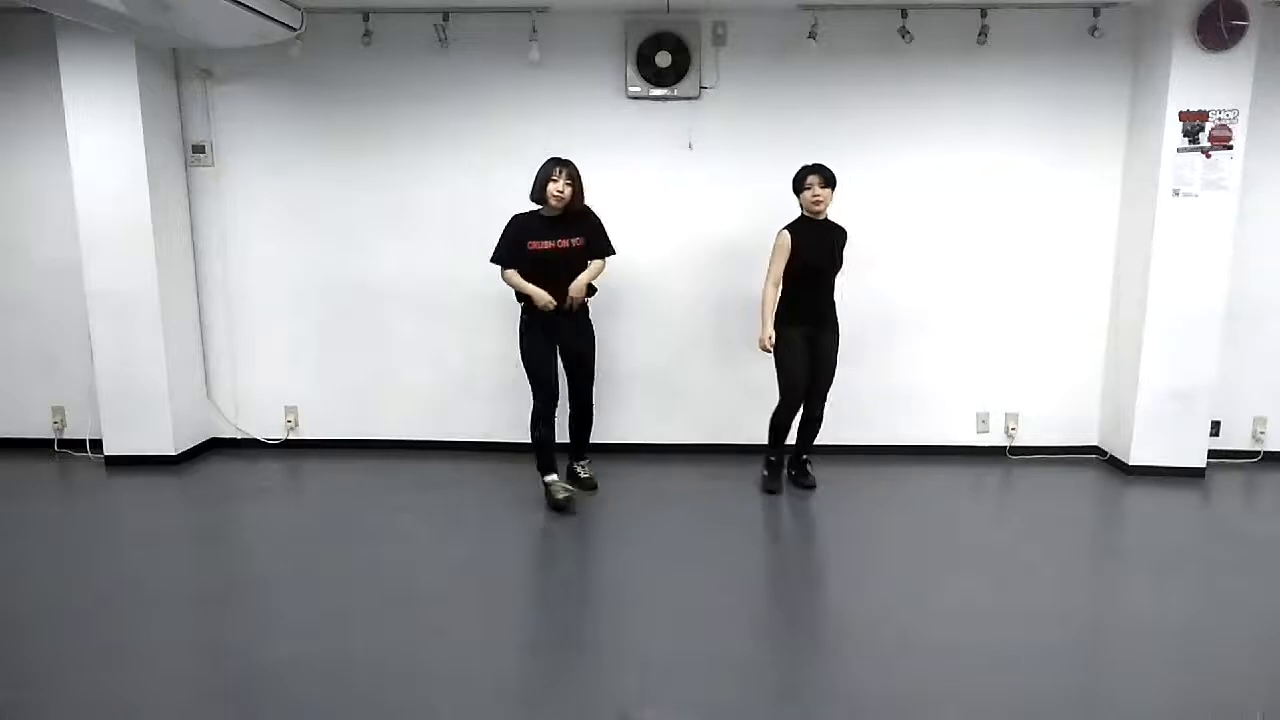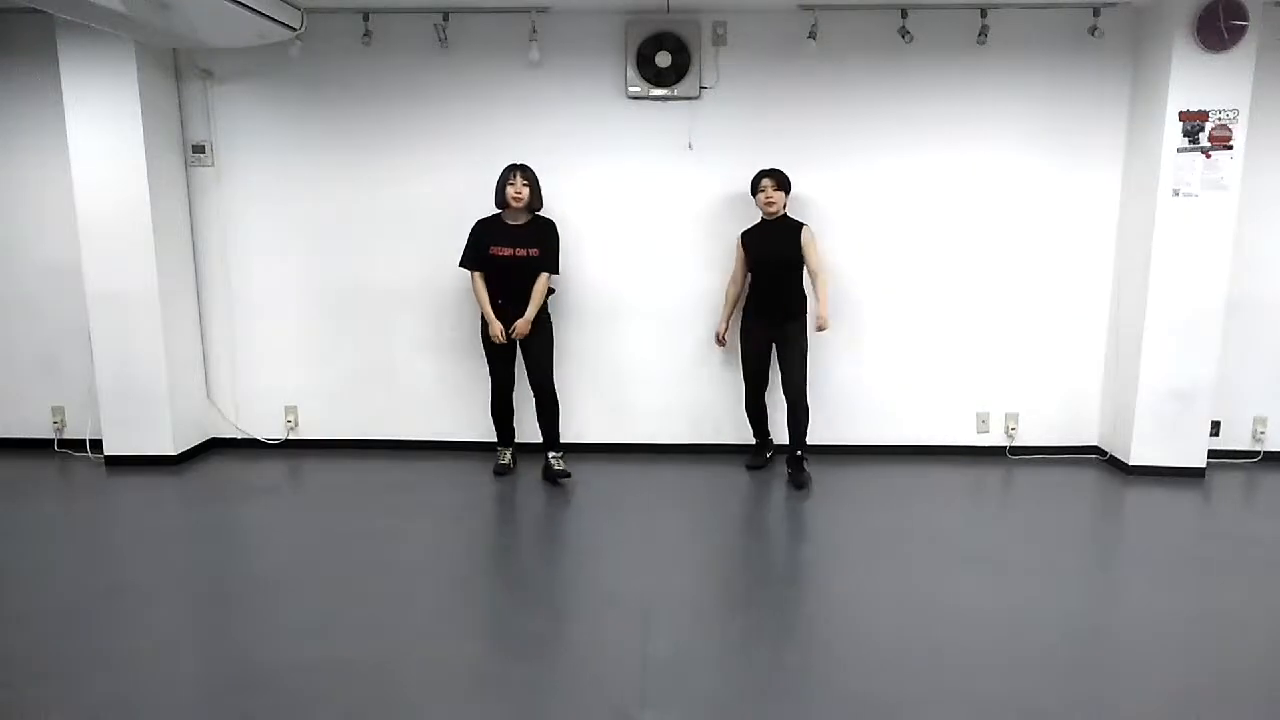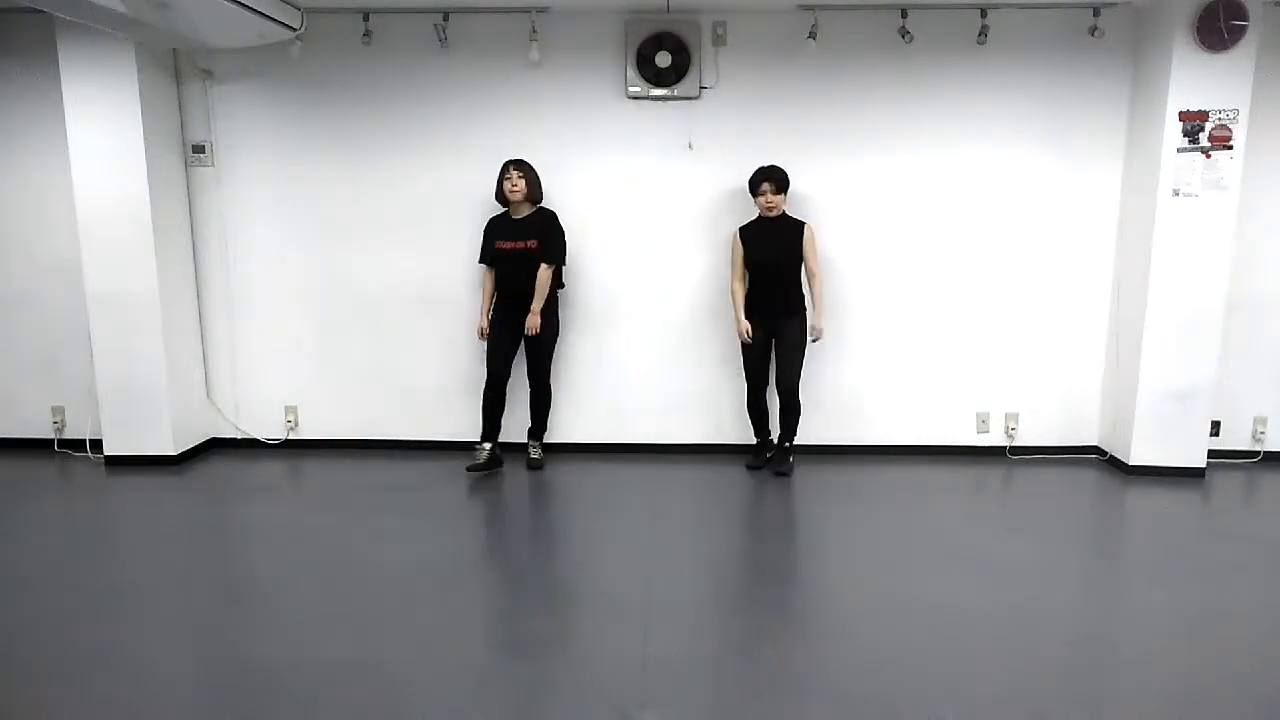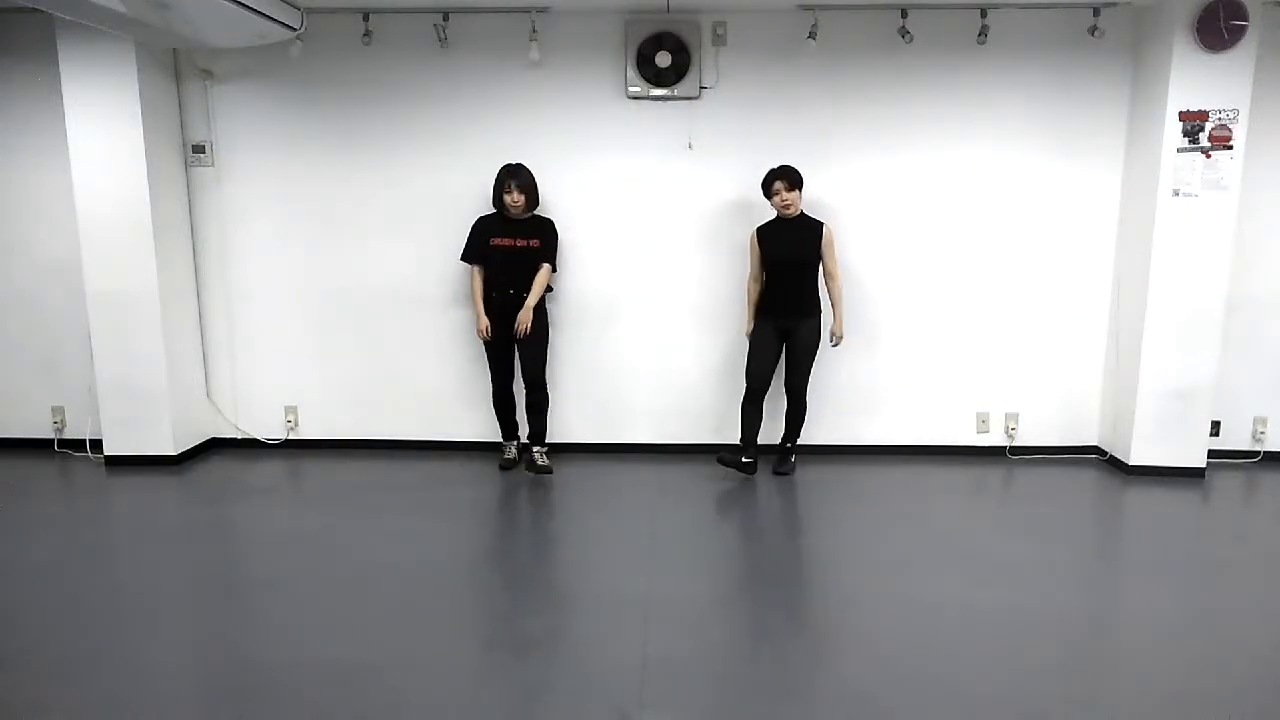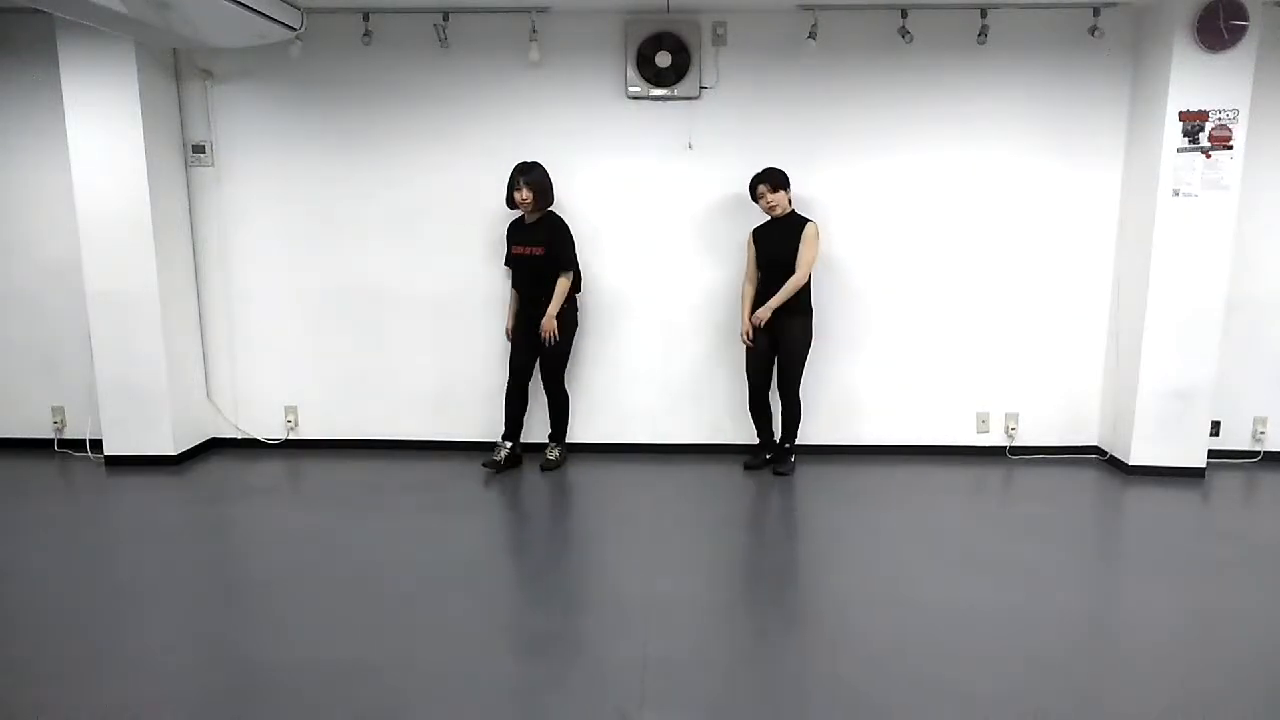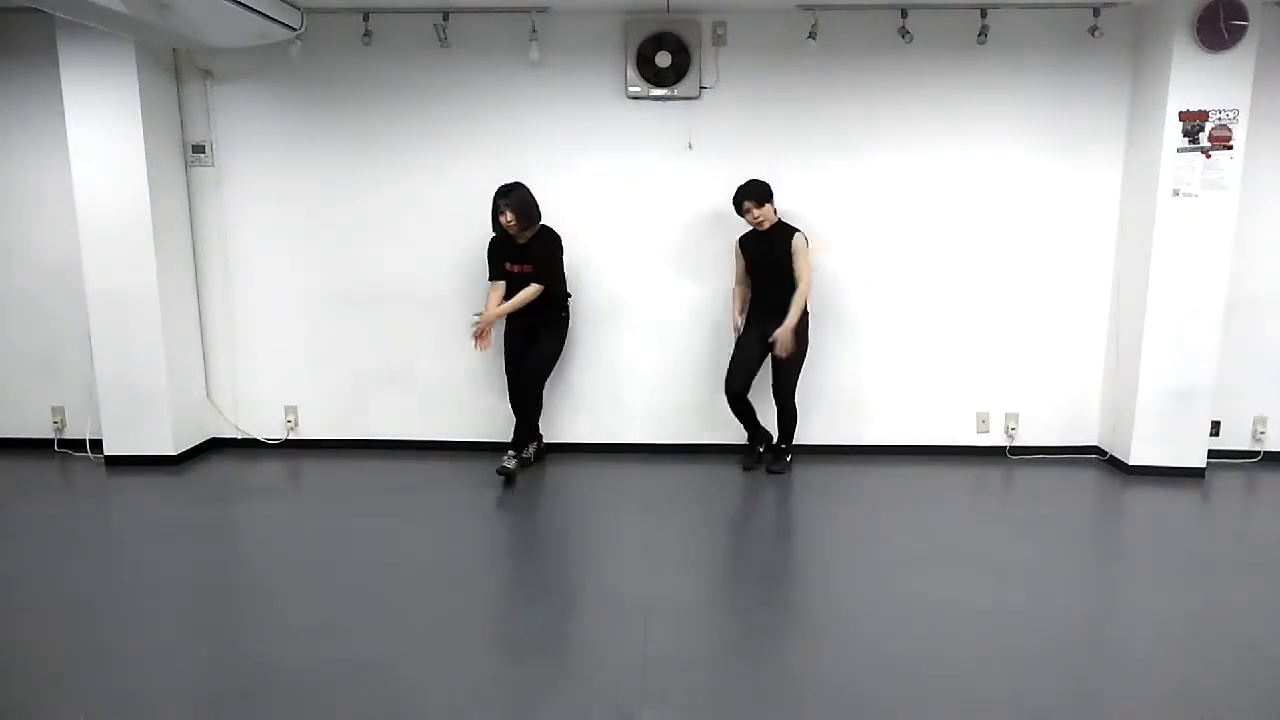
dt=0.7s
person 1, frame 1
left shoulder: (584, 219)
right shoulder: (521, 225)
left elbow: (600, 258)
right elbow: (506, 270)
left wrist: (582, 282)
right wrist: (529, 290)
left hip: (575, 319)
right hip: (535, 322)
left knee: (582, 396)
right knee: (546, 399)
left ankle: (578, 462)
right ankle: (550, 479)
person 1, frame 2
left shoulder: (544, 229)
right shoulder: (484, 229)
left elbow: (544, 277)
right elbow: (477, 277)
left wrist: (528, 319)
right wrist: (491, 320)
left hip: (535, 317)
right hip: (496, 317)
left knee: (544, 384)
right knee: (501, 387)
left ankle: (553, 456)
right ankle: (505, 449)
person 1, frame 3
left shoulder: (546, 220)
right shoulder: (495, 226)
left elbow: (547, 268)
right elbow: (490, 271)
left wrist: (535, 312)
right wrist: (484, 314)
left hip: (540, 310)
right hip: (505, 309)
left knee: (539, 379)
right knee: (495, 377)
left ankle: (535, 442)
right ankle: (487, 446)
person 1, frame 4
left shoulder: (544, 227)
right shoulder: (485, 226)
left elbow: (545, 269)
right elbow: (477, 271)
left wrist: (528, 309)
right wrist: (480, 314)
left hip: (531, 310)
right hip: (495, 311)
left knee: (535, 377)
right knee: (501, 381)
left ankle: (537, 449)
right ankle: (510, 442)
person 1, frame 5
left shoulder: (555, 226)
right shoulder: (514, 229)
left elbow: (567, 274)
left wrist: (551, 315)
right wrist: (511, 316)
left hip: (558, 314)
right hip: (527, 313)
left knee: (552, 381)
right knee: (516, 378)
left ankle: (556, 445)
right ankle: (509, 446)
person 1, frame 6
left shoulder: (548, 240)
right shoulder: (498, 245)
left elbow: (537, 287)
right elbow: (498, 287)
left wrist: (496, 313)
right wrist: (487, 321)
left hip: (552, 321)
right hip: (517, 322)
left knee: (532, 382)
right knee: (516, 385)
left ankle: (516, 451)
right ankle: (532, 442)
person 2, frame 1
left shoulder: (839, 234)
right shoulder: (789, 235)
right elbow: (773, 283)
right wrist: (766, 327)
left hip: (827, 327)
right hip: (792, 327)
left knee: (816, 399)
right knee: (792, 399)
left ankle: (800, 462)
right ankle: (773, 464)
person 2, frame 2
left shoulder: (800, 231)
right shoulder: (747, 237)
left elbow: (816, 272)
right elbow: (737, 282)
left wrist: (822, 306)
right wrist: (724, 320)
left hip: (791, 320)
right hip: (755, 321)
left knee: (795, 391)
right knee: (754, 389)
left ankle: (797, 460)
right ankle: (763, 444)
person 2, frame 3
left shoulder: (801, 230)
right shoulder: (743, 234)
left elbow: (813, 274)
right elbow: (738, 280)
left wrist: (818, 315)
right wrist: (741, 317)
left hip: (791, 318)
right hip: (756, 320)
left knee: (788, 386)
right knee: (756, 386)
left ankle: (785, 448)
right ankle: (763, 444)
person 2, frame 4
left shoulder: (819, 231)
right shoulder: (761, 234)
left elbow: (831, 277)
right elbow: (755, 280)
left wrist: (838, 319)
right wrist: (751, 320)
left hip: (805, 321)
right hip: (768, 319)
left knee: (796, 388)
right knee: (755, 384)
left ankle: (788, 449)
right ankle: (747, 453)
person 2, frame 5
left shoulder: (806, 228)
right shoulder: (757, 235)
left elbow: (801, 275)
right elbow: (751, 280)
left wrist: (769, 307)
right wrist: (746, 319)
left hip: (795, 318)
right hip: (762, 318)
left knee: (788, 389)
right knee: (756, 387)
left ankle: (787, 449)
right ankle: (766, 446)
person 2, frame 6
left shoulder: (793, 238)
right shoulder: (744, 243)
left elbow: (803, 286)
left wrist: (789, 326)
right wrist: (738, 314)
left hip: (787, 326)
right hip: (755, 323)
left knee: (783, 393)
right knee: (734, 387)
left ankle: (783, 450)
right ankle: (759, 439)
